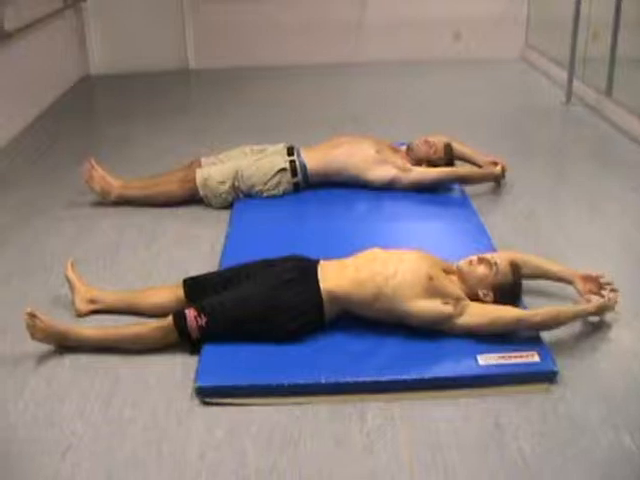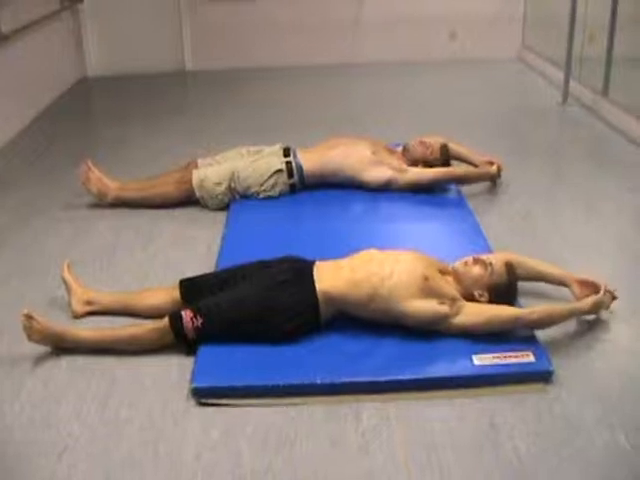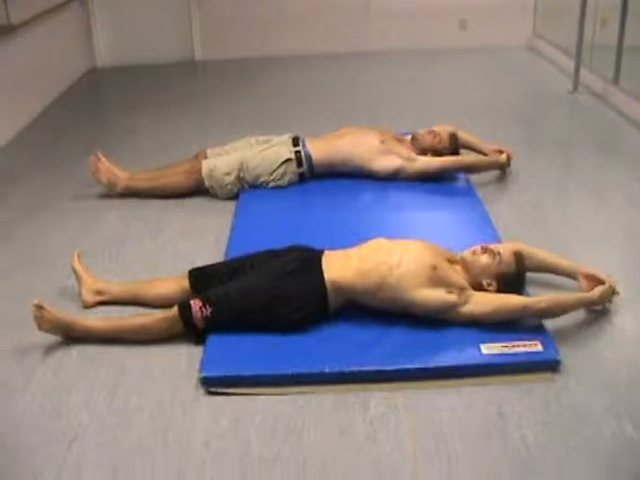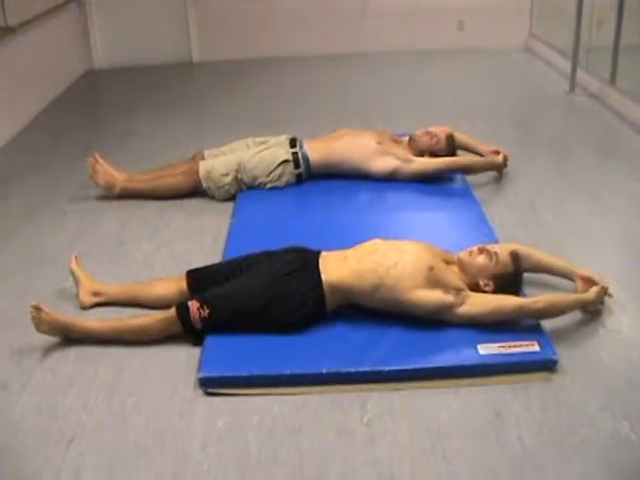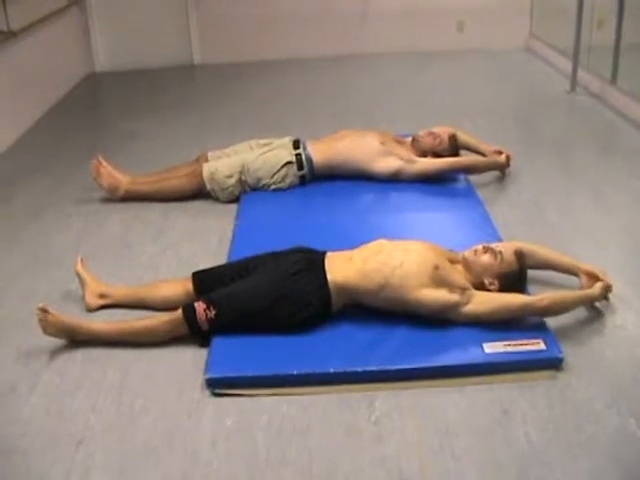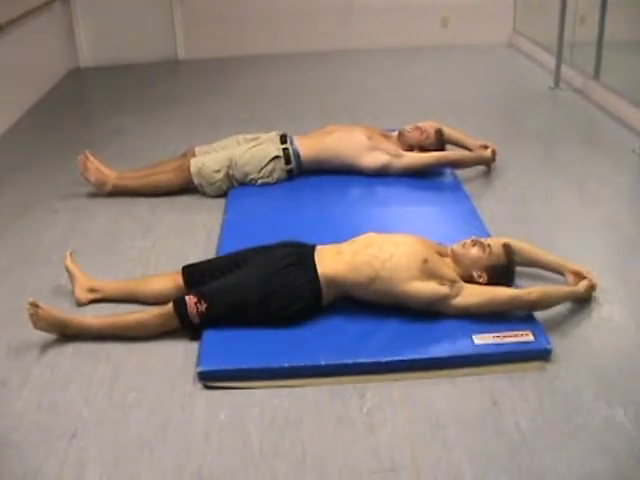
dt=0.2s
person 1, frame 1
left shoulder: (456, 309)
right shoulder: (447, 268)
left elbow: (526, 317)
right elbow: (516, 255)
left wrist: (588, 308)
right wrist: (575, 276)
left hip: (302, 305)
right hip: (306, 269)
left knee: (177, 325)
right knee: (185, 293)
left ankle: (73, 335)
right ankle: (95, 297)
person 1, frame 2
left shoulder: (451, 309)
right shoulder: (442, 269)
left elbow: (523, 316)
right elbow: (512, 258)
left wrist: (582, 304)
right wrist: (572, 279)
left hip: (298, 305)
right hip: (301, 269)
left knee: (174, 325)
right knee: (182, 293)
left ankle: (70, 337)
right ankle: (91, 299)
person 1, frame 3
left shoulder: (459, 298)
right shoulder: (451, 260)
left elbow: (529, 306)
right elbow: (522, 247)
left wrist: (589, 298)
right wrist: (580, 272)
left hip: (308, 296)
right hip: (310, 259)
left knee: (185, 316)
right knee: (191, 283)
left ankle: (79, 326)
right ankle: (102, 289)
person 1, frame 4
left shoulder: (457, 300)
right shoulder: (446, 259)
left elbow: (528, 306)
right elbow: (519, 248)
left wrist: (584, 299)
right wrist: (576, 272)
left hip: (305, 296)
right hip: (308, 260)
left knee: (181, 317)
right knee: (187, 285)
left ankle: (77, 328)
right ankle: (99, 291)
person 1, frame 5
left shoulder: (463, 298)
right shoulder: (451, 259)
left elbow: (531, 304)
right elbow: (522, 246)
left wrist: (588, 294)
right wrist: (581, 269)
left hip: (310, 295)
right hip: (312, 260)
left knee: (190, 317)
right knee: (194, 285)
left ankle: (85, 331)
right ankle: (106, 293)
person 1, frame 6
left shoulder: (451, 291)
right shoulder: (441, 251)
left elbow: (521, 297)
right elbow: (509, 240)
left wrist: (574, 290)
right wrist: (567, 267)
left hip: (302, 289)
right hip: (303, 254)
left knee: (181, 310)
right knee: (184, 279)
left ankle: (75, 324)
right ankle: (95, 287)
person 2, frame 1
left shoulder: (401, 173)
right shoulder: (395, 149)
left elbow: (446, 173)
right elbow: (445, 138)
left wrist: (490, 174)
right wrist: (485, 160)
left hip: (288, 173)
right hip: (285, 152)
left knee: (195, 183)
right knee: (198, 166)
left ankle: (117, 192)
right ankle: (120, 185)
person 2, frame 2
left shoulder: (397, 174)
right shoulder: (392, 149)
left elbow: (443, 174)
right elbow: (442, 139)
left wrist: (485, 173)
right wrist: (481, 160)
left hip: (283, 174)
right hip: (281, 153)
left knee: (193, 185)
right knee: (194, 168)
left ankle: (114, 194)
right ankle: (119, 187)
person 2, frame 3
left shoulder: (405, 163)
right shoulder: (401, 139)
left elbow: (450, 161)
right elbow: (452, 127)
left wrist: (494, 162)
right wrist: (489, 148)
left hip: (293, 164)
right hip: (291, 143)
left knee: (201, 176)
right knee: (203, 157)
left ankle: (123, 184)
right ankle: (128, 177)
person 2, frame 4
left shoulder: (402, 164)
right shoulder: (397, 140)
left elbow: (449, 163)
right elbow: (448, 128)
left wrist: (492, 163)
right wrist: (488, 149)
left hip: (289, 165)
right hip: (288, 144)
left knee: (198, 176)
right knee: (201, 159)
left ankle: (121, 185)
right ankle: (125, 178)
person 2, frame 5
left shoulder: (406, 163)
right shoulder: (400, 141)
left elbow: (451, 164)
right elbow: (451, 129)
left wrist: (495, 162)
right wrist: (490, 150)
left hip: (293, 166)
right hip: (290, 145)
left knee: (204, 178)
right knee: (204, 161)
left ankle: (125, 188)
right ankle: (130, 181)
person 2, frame 6
left shoulder: (393, 158)
right shoulder: (388, 135)
left elbow: (439, 159)
right elbow: (437, 124)
left wrist: (480, 158)
right wrist: (476, 144)
left hip: (281, 161)
right hip: (279, 140)
left knee: (191, 173)
right knee: (192, 156)
left ankle: (113, 183)
right ankle: (117, 175)
